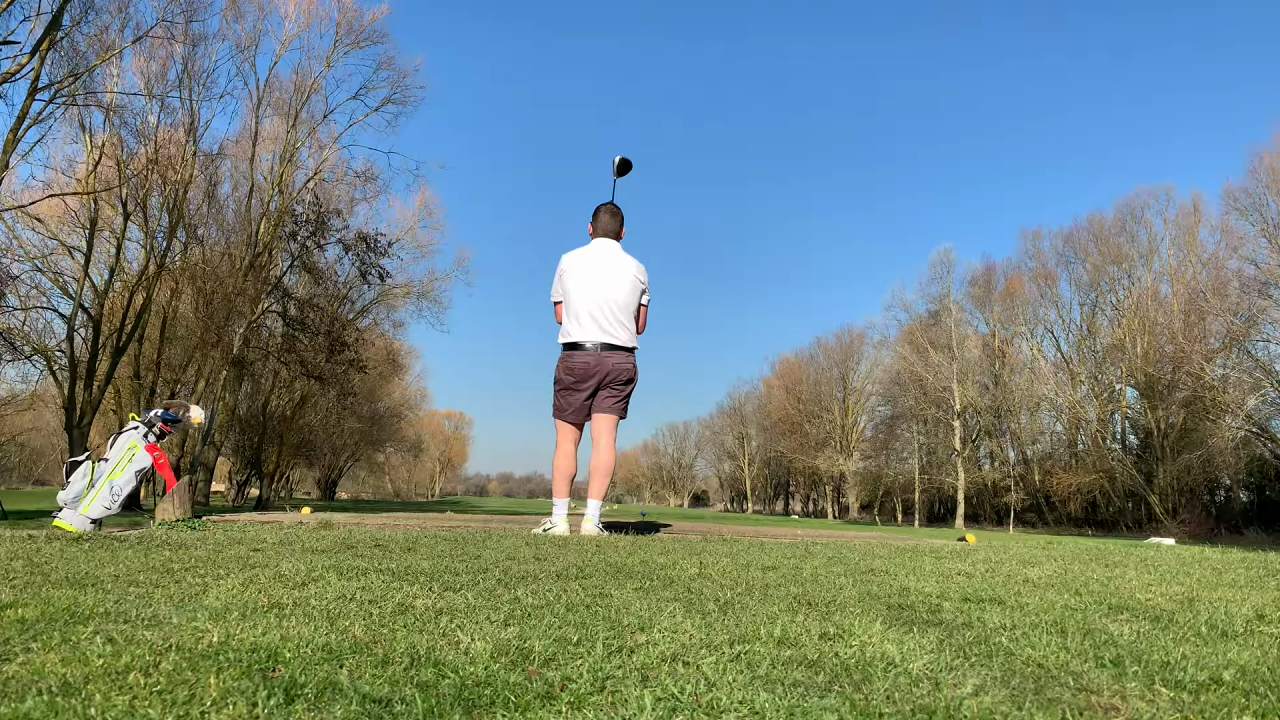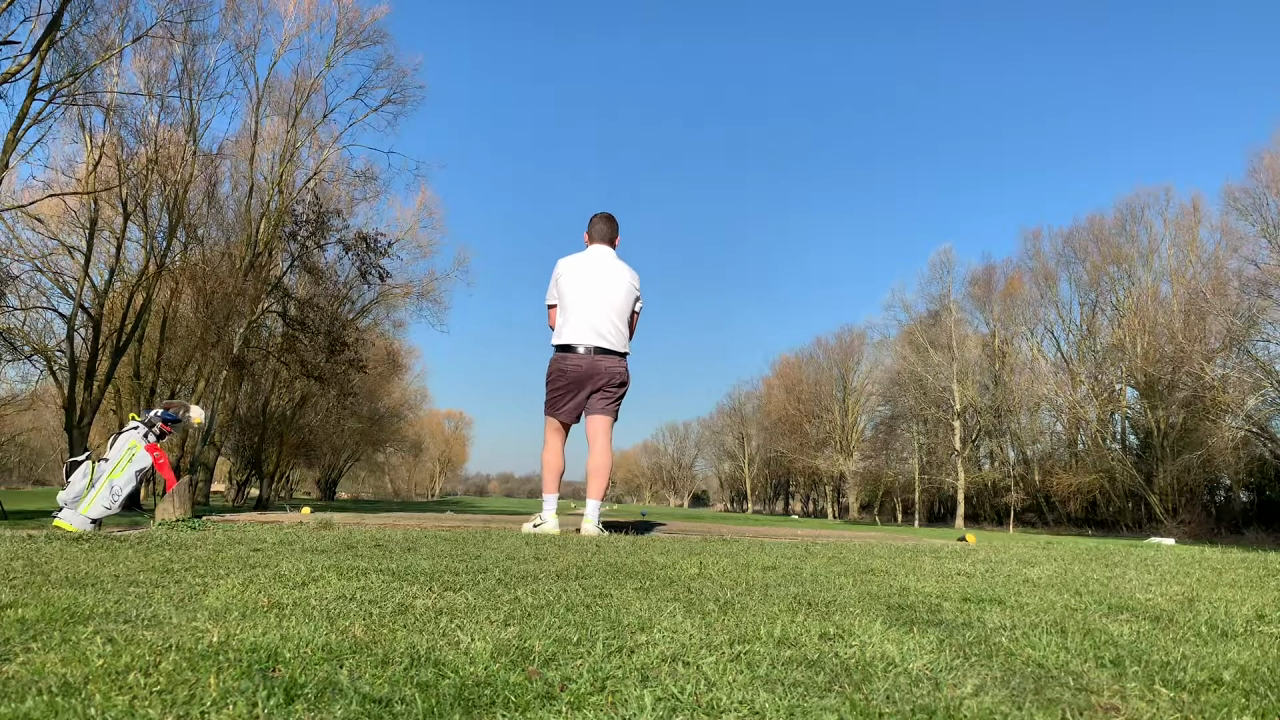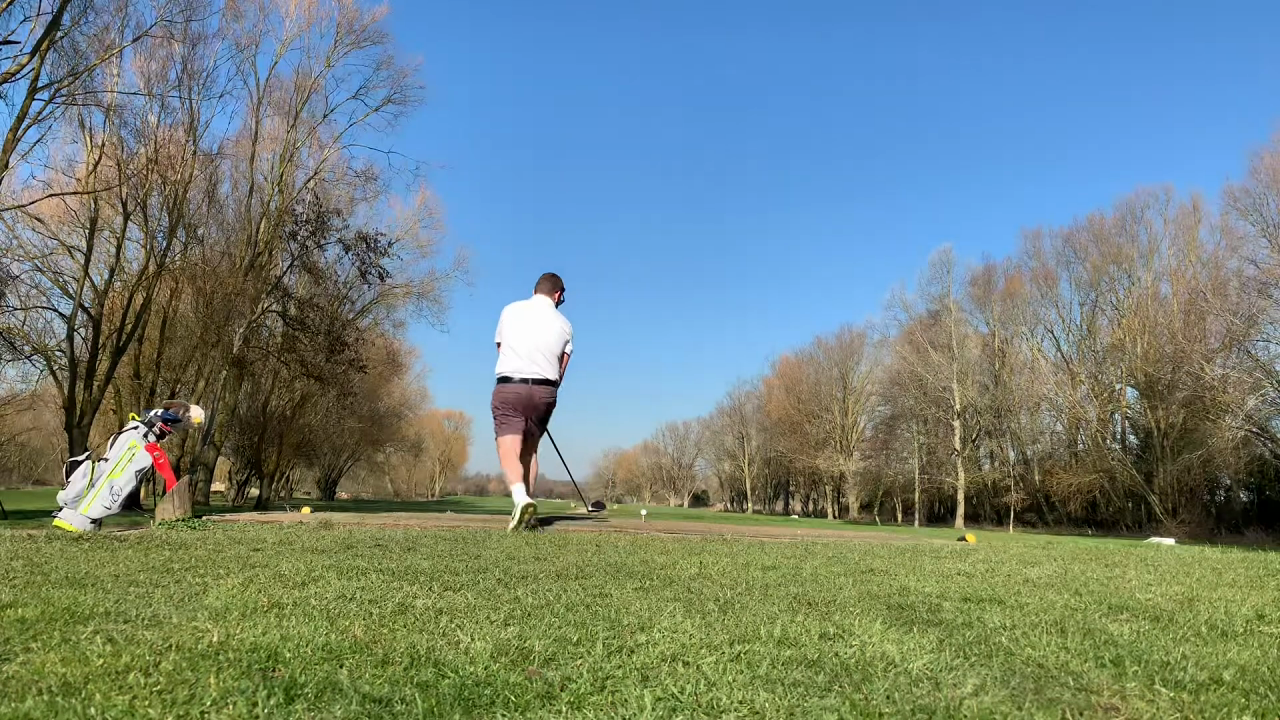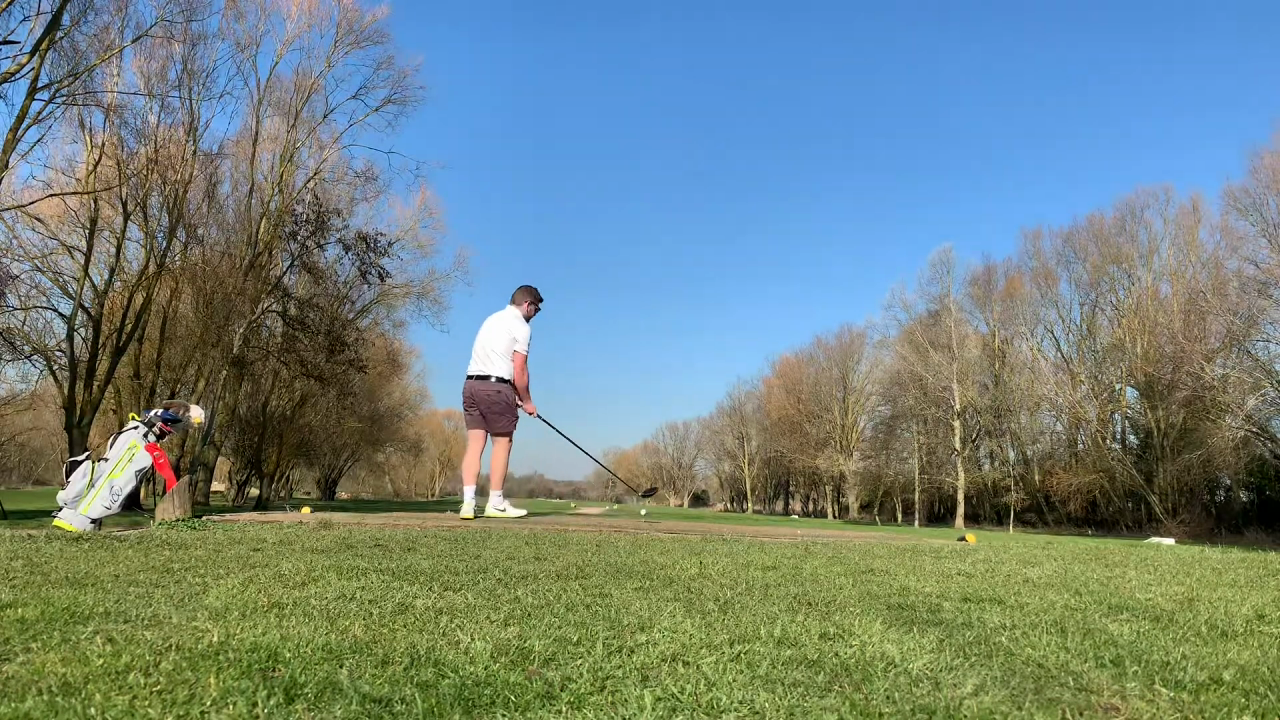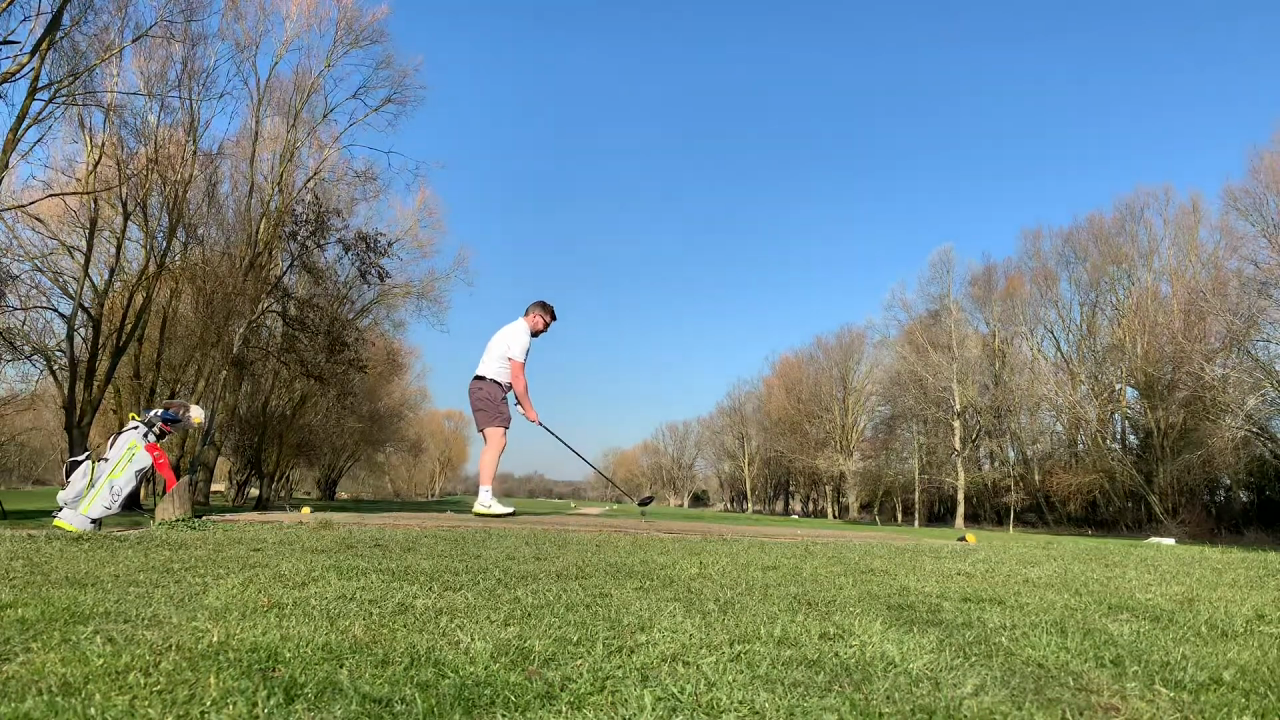
dt=1s
person 1, frame 1
left shoulder: (569, 261)
right shoulder: (636, 269)
left elbow: (560, 315)
right elbow: (640, 325)
left hip: (577, 357)
right hip: (620, 359)
left knee: (567, 440)
right knee: (604, 439)
left ankle: (559, 518)
right ankle: (592, 519)
person 1, frame 2
left shoulder: (565, 265)
right shoulder: (630, 276)
left elbow: (553, 321)
left hip: (569, 359)
right hip: (612, 363)
left knee: (554, 438)
right knee: (600, 441)
left ankle: (548, 516)
right ankle: (592, 519)
person 1, frame 3
left shoulder: (510, 310)
right shoulder: (563, 324)
right elbow: (560, 371)
left hip: (509, 387)
right hip: (543, 390)
left knee: (509, 456)
right knee: (529, 452)
left ankle: (523, 500)
right ankle: (522, 508)
person 1, frame 4
left shoulder: (493, 319)
right shoulder: (521, 327)
right elbow: (519, 372)
left wrist: (516, 396)
right wrist: (527, 401)
left hip: (472, 384)
right hip: (496, 388)
left knee: (474, 446)
right knee: (501, 445)
left ankle: (468, 502)
right ankle: (495, 503)
person 1, frame 5
left shoulder: (514, 330)
right shoulder: (521, 335)
right elbow: (517, 377)
left wrist: (522, 404)
right wrist: (529, 409)
left hip: (486, 389)
right hip: (488, 388)
left knee: (495, 443)
right knee: (496, 441)
left ankle: (483, 499)
right ankle: (484, 500)
